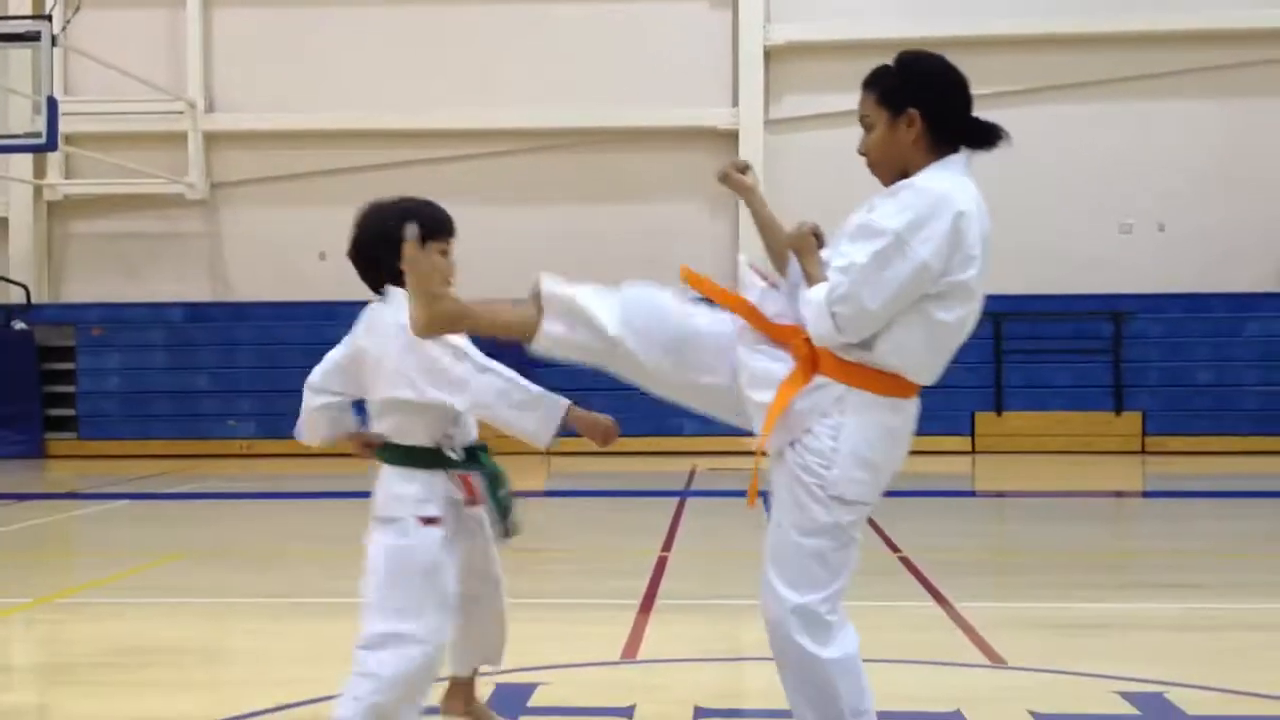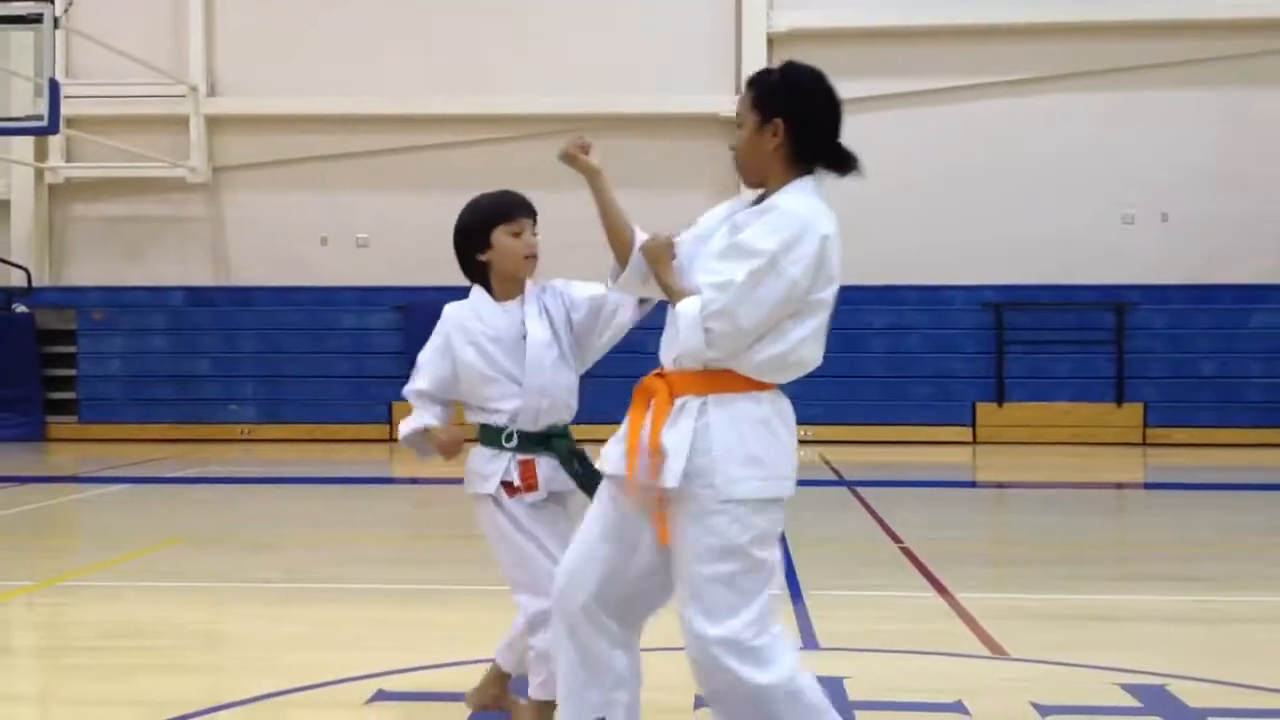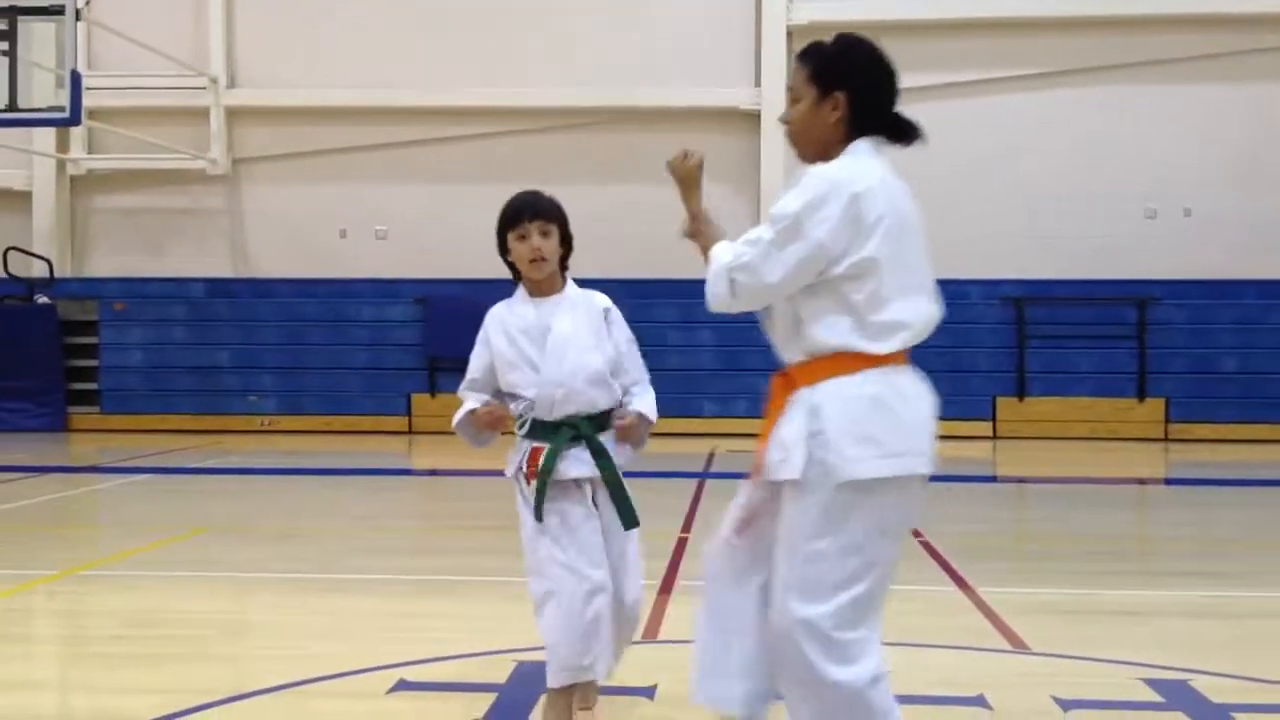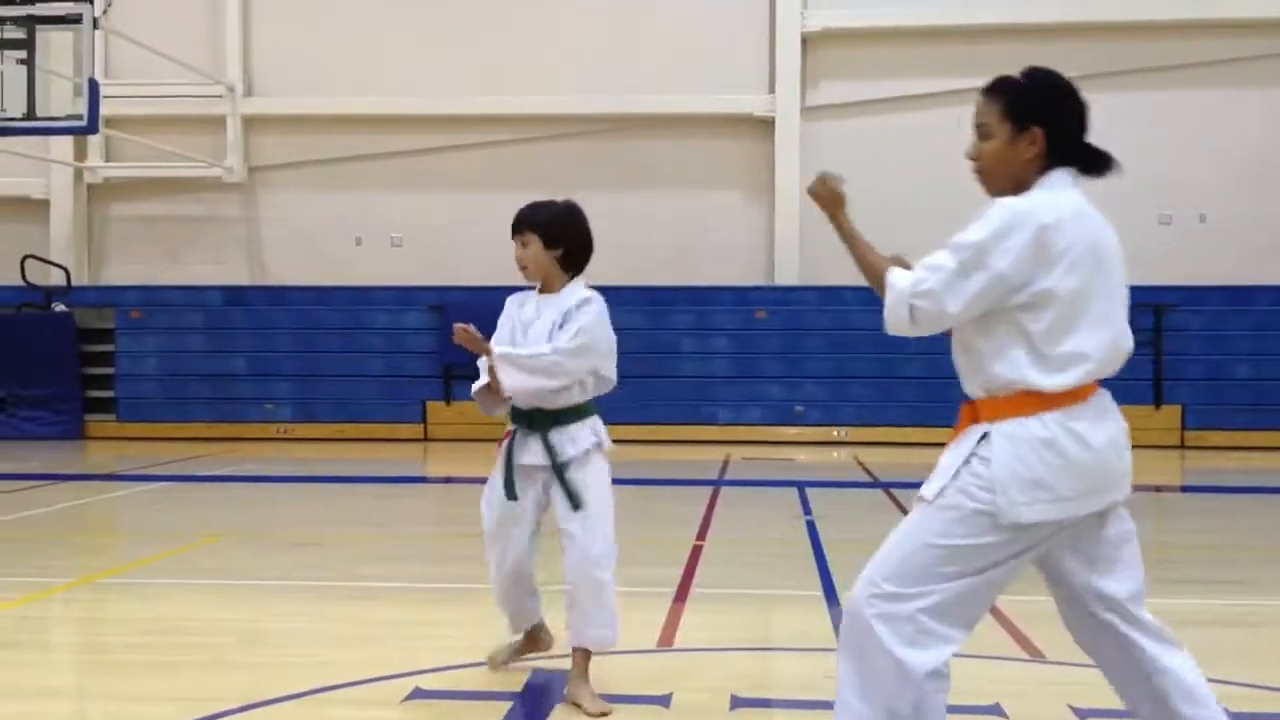
dt=0.5s
person 1, frame 1
left shoulder: (941, 205)
right shoulder: (918, 201)
left elbow: (839, 319)
right elbow: (810, 296)
left wrist: (806, 257)
right wrist: (756, 202)
left hip: (843, 420)
right hip: (801, 378)
left knee: (803, 610)
right knee: (637, 313)
right ankle: (454, 315)
person 1, frame 2
left shoulder: (798, 226)
right shoulder: (742, 216)
left elbow: (709, 332)
right elbow: (637, 268)
left wrist: (667, 274)
right wrist: (595, 180)
left hip: (730, 437)
right hip: (673, 427)
left knee: (725, 637)
right knee: (589, 595)
person 1, frame 3
left shoulder: (836, 186)
right shoulder: (872, 185)
left elbow: (738, 285)
left wrist: (693, 202)
right wrist: (725, 245)
left hip: (847, 420)
right hip: (854, 414)
left knee: (815, 617)
right knee: (743, 568)
person 1, frame 4
left shoulder: (1023, 221)
right shoulder: (1081, 220)
left elbow: (914, 307)
left wrist: (841, 221)
right wrist: (918, 276)
left hip: (1024, 453)
right hip: (1081, 442)
left knee: (889, 609)
right knee: (1115, 616)
person 2, frame 1
left shoulder: (375, 325)
right shoulder: (418, 323)
left elbow: (323, 388)
right elbow: (485, 385)
left wrist: (349, 432)
right wrist: (572, 415)
left hip: (444, 489)
right hip: (424, 495)
left knee: (479, 591)
right knee: (409, 637)
person 2, frame 2
left shoulder: (557, 302)
right shoulder: (459, 322)
left elbow: (616, 302)
right elbow: (423, 395)
right wrist: (431, 433)
left hip: (558, 466)
right hip: (505, 475)
left knee: (546, 592)
right knee: (553, 592)
person 2, frame 3
left shoulder: (599, 308)
right shoulder: (500, 319)
left elbow: (634, 378)
right elbow: (477, 390)
left wrist: (639, 417)
right wrist: (480, 416)
left hip: (602, 456)
right hip: (541, 464)
left knee: (620, 586)
right knee: (570, 581)
left ankle: (584, 674)
person 2, frame 4
left shoulder: (588, 307)
right shoulder: (517, 306)
left elbow: (556, 364)
right elbow: (499, 371)
left wrist: (488, 351)
right wrist: (492, 387)
left hip: (574, 443)
right hip: (522, 444)
left knee: (589, 557)
right knee: (507, 552)
left ankle: (579, 676)
right ankle: (532, 632)
